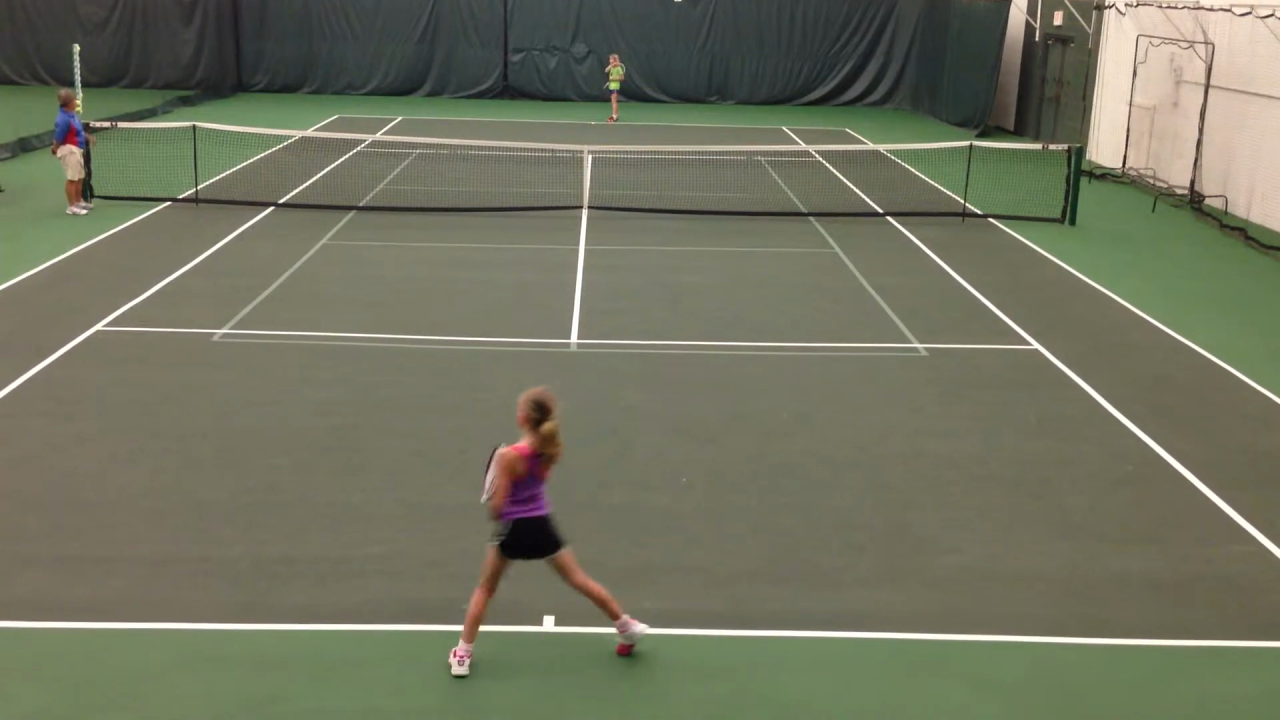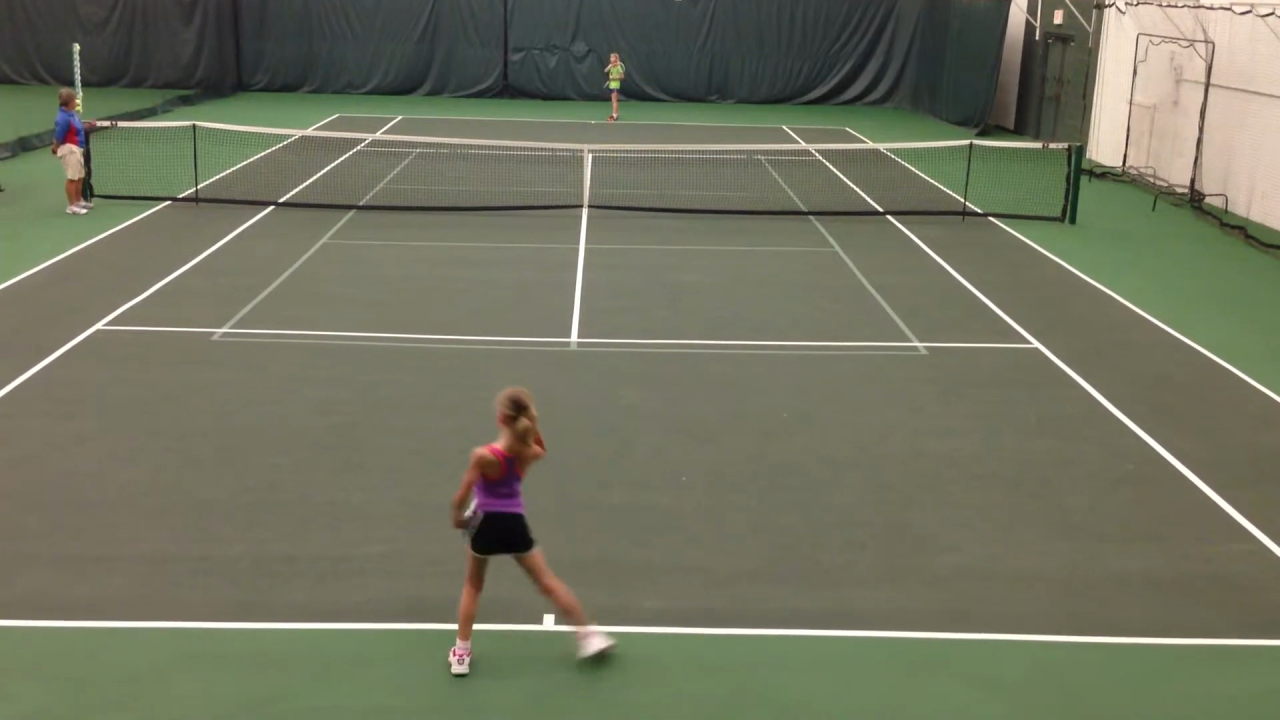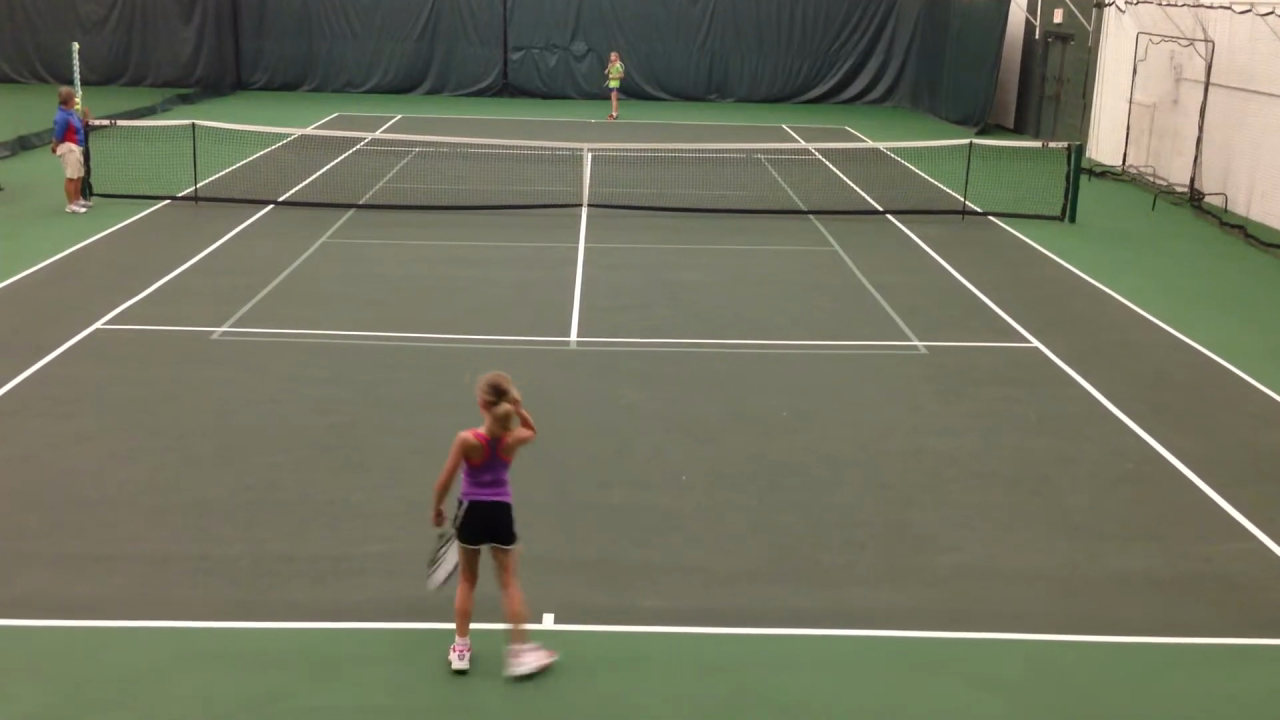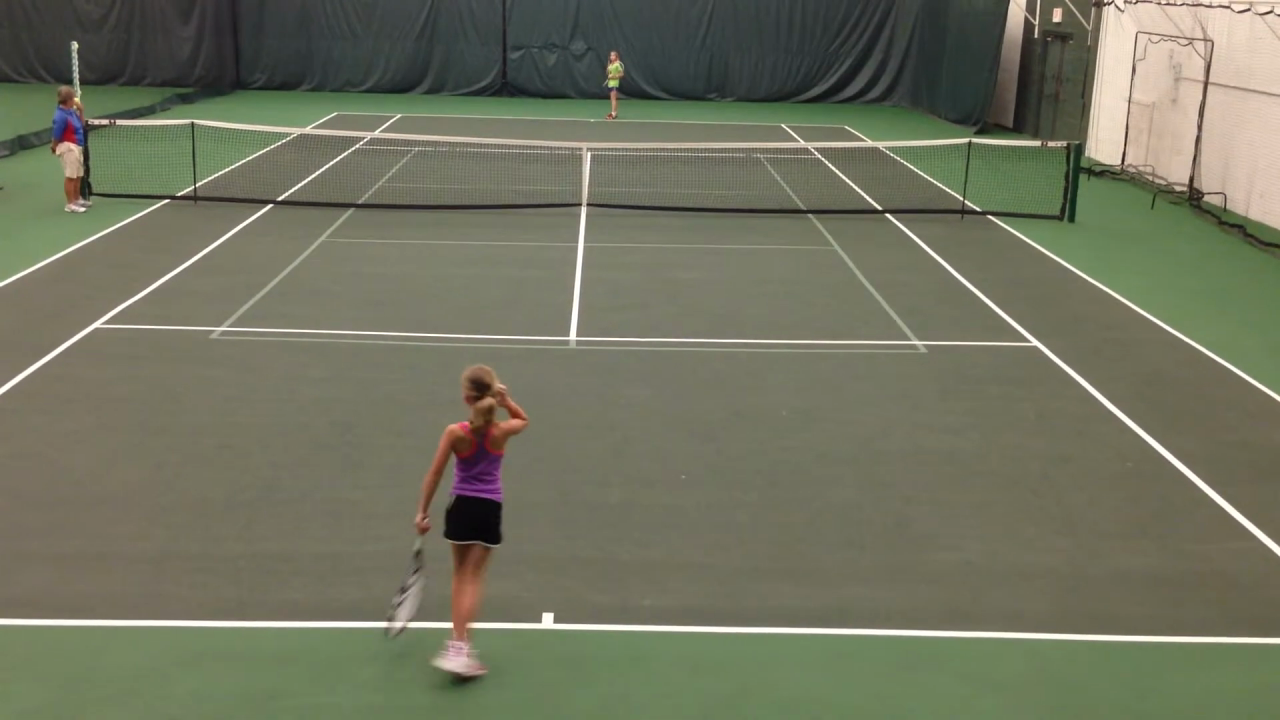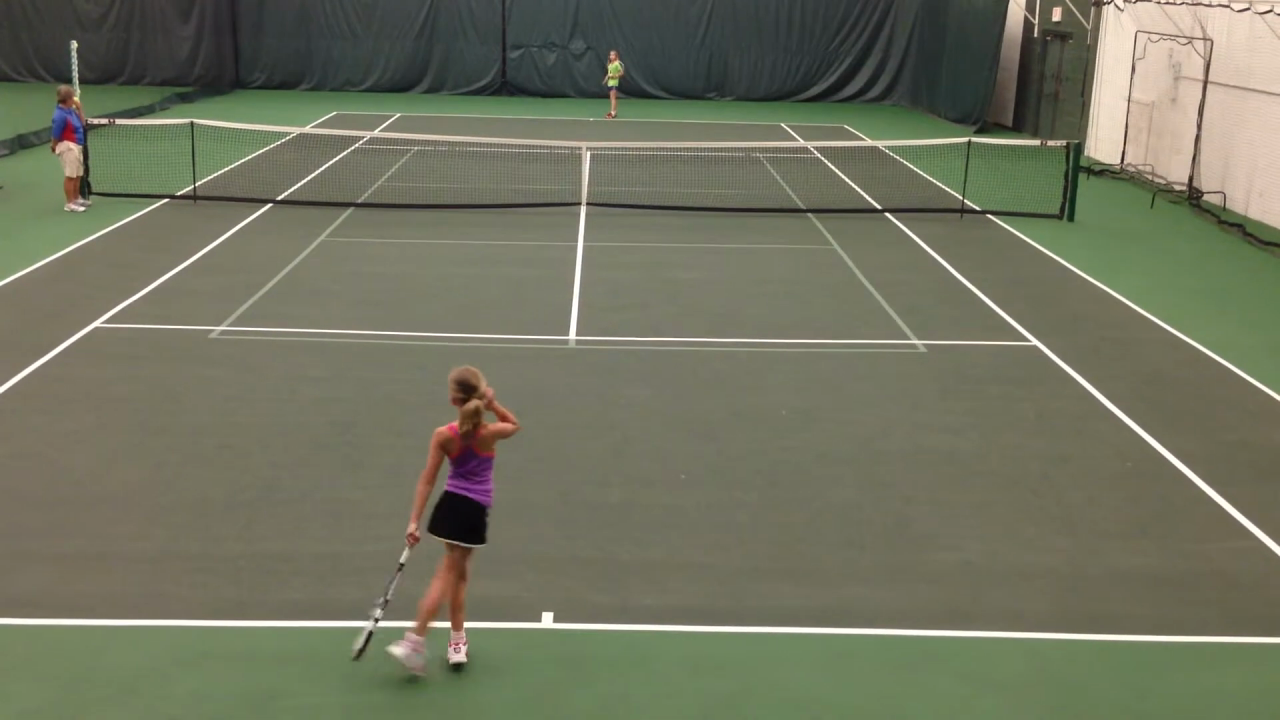
dt=0.1s
person 1, frame 1
left shoulder: (508, 456)
right shoulder: (550, 451)
left elbow: (498, 502)
left wrist: (493, 513)
right wrist: (550, 430)
left hip: (514, 528)
right hip: (542, 525)
left knee: (485, 589)
right knee: (578, 580)
left ankle: (463, 654)
right ankle: (627, 626)
person 1, frame 2
left shoulder: (483, 455)
right shoulder: (527, 452)
left elbow: (460, 497)
left wrist: (458, 517)
right wrist: (532, 427)
left hip: (486, 523)
right hip: (515, 523)
left knee: (472, 587)
right knee: (548, 583)
left ankle: (461, 652)
right ankle: (587, 636)
person 1, frame 3
left shoulder: (467, 439)
right shoulder: (515, 439)
left elbow: (444, 482)
right elbow: (531, 431)
left wrist: (437, 511)
right wrist: (519, 410)
left hip: (472, 511)
right hip: (501, 513)
left knee: (467, 581)
right knee: (509, 583)
left ankle: (461, 649)
right ankle: (520, 649)
person 1, frame 4
left shoulder: (455, 432)
right shoulder: (502, 431)
left elbow: (433, 476)
right elbow: (523, 420)
left wrist: (422, 513)
right wrist: (506, 400)
left hip: (461, 506)
right hip: (489, 509)
left knee: (460, 577)
right knee: (470, 580)
left ankle: (459, 646)
right ankle: (458, 650)
person 1, frame 5
left shoulder: (443, 435)
right shoulder: (490, 431)
left elbow: (426, 480)
right elbow: (514, 425)
left wrist: (414, 521)
right wrist: (493, 406)
left hip: (450, 504)
right hip: (475, 510)
left knee: (458, 572)
right knee: (447, 577)
left ankle: (457, 641)
right ankle: (413, 642)
